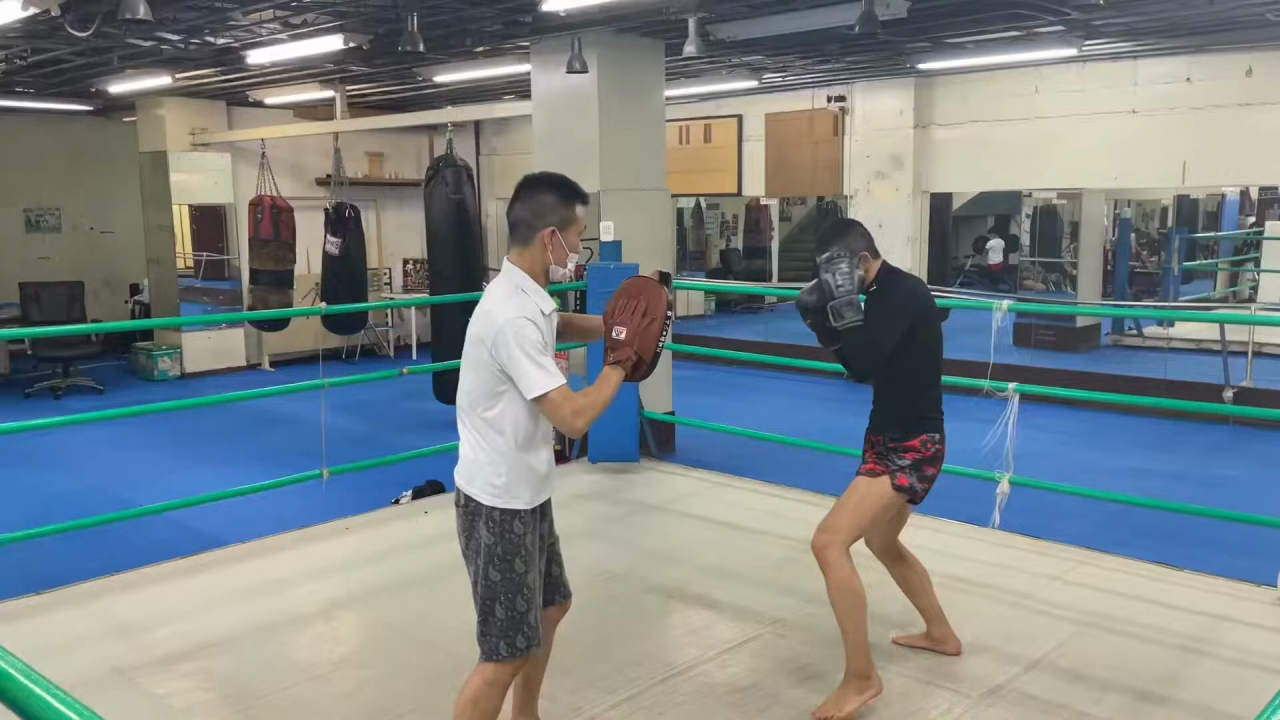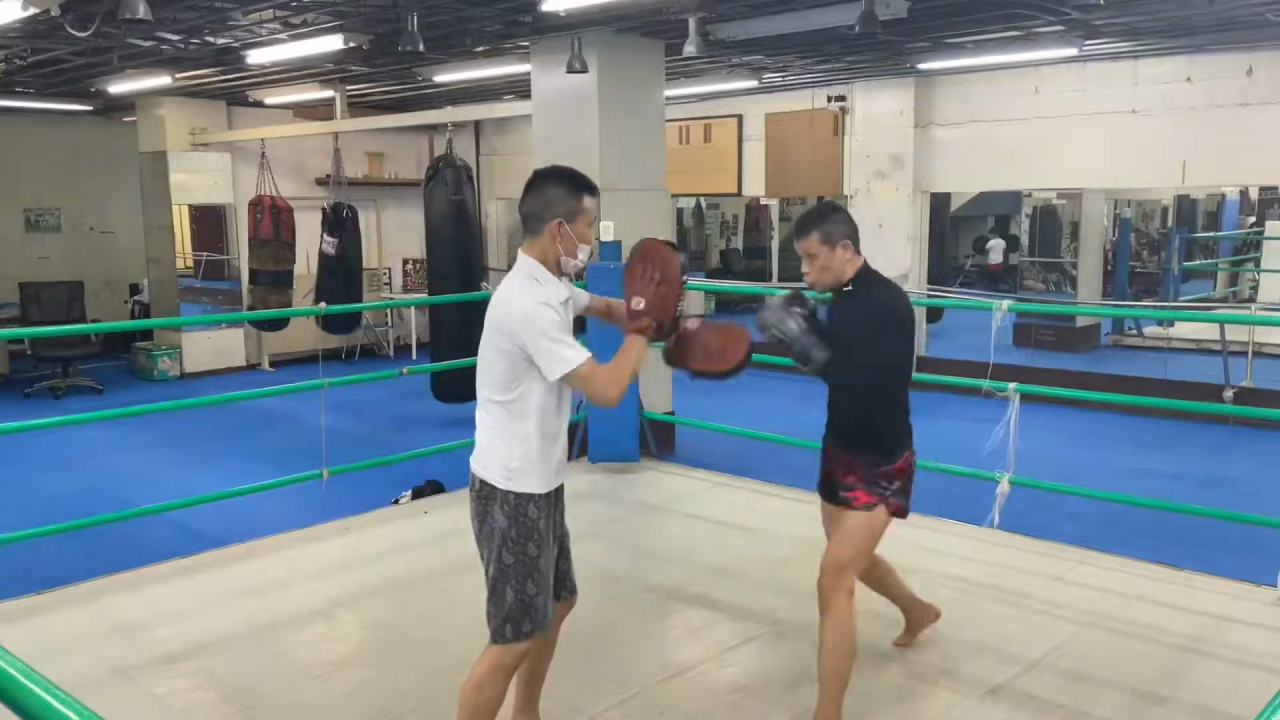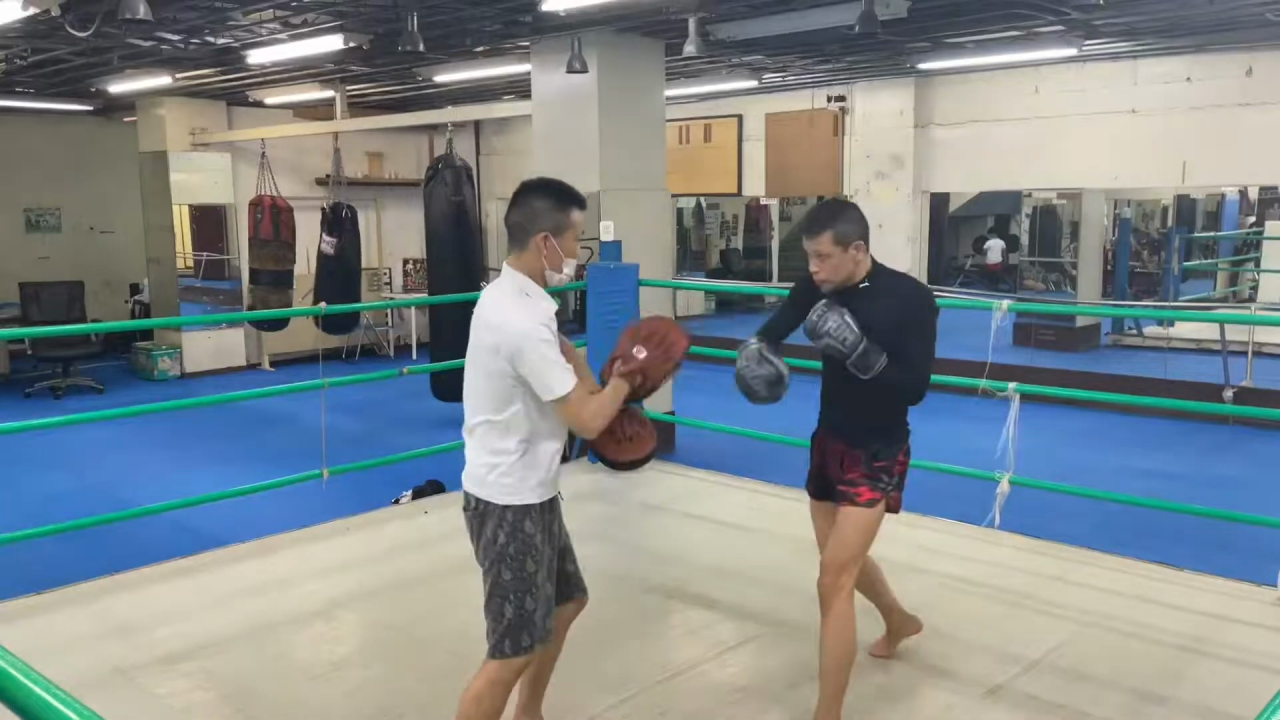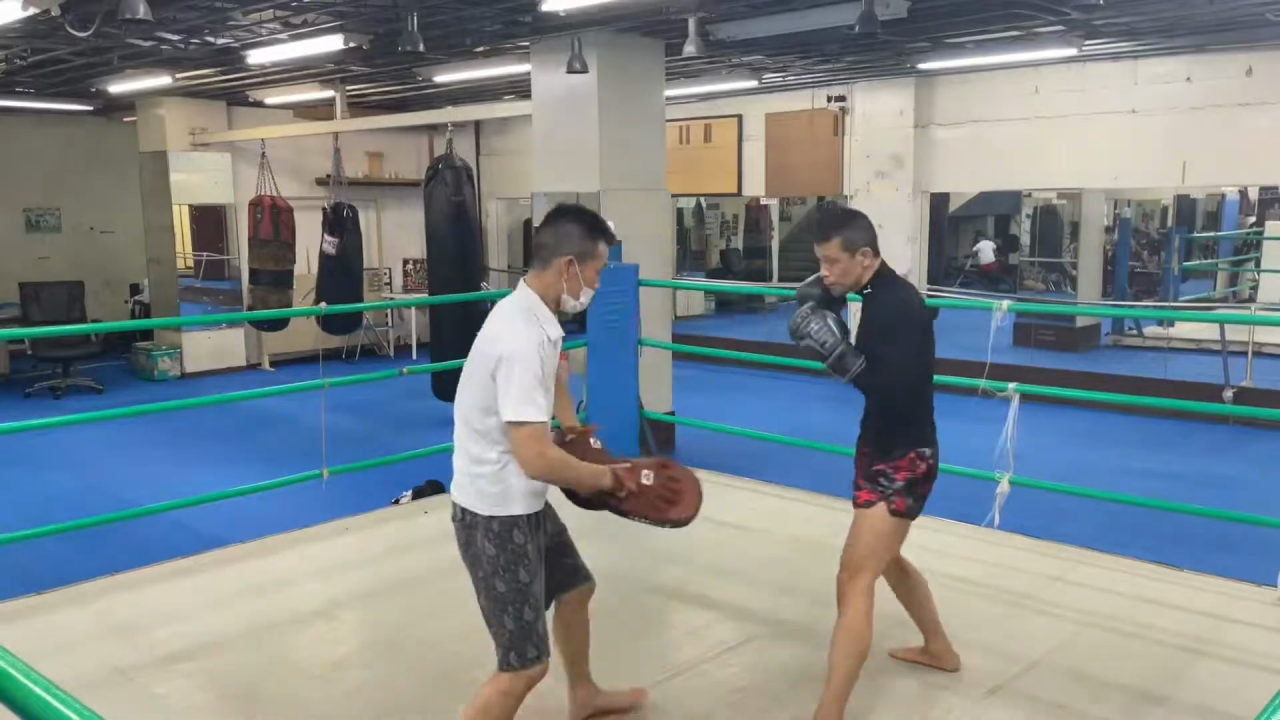
dt=0.3s
person 1, frame 1
left shoulder: (527, 296)
right shoulder: (512, 315)
left elbow: (561, 327)
right elbow: (573, 418)
left wrist: (614, 327)
right wrist: (620, 366)
left hip: (526, 494)
right hip: (499, 506)
left knee: (549, 608)
right knee: (506, 652)
person 1, frame 2
left shoulder: (548, 285)
right shoulder: (529, 304)
left elbow: (601, 305)
right elbow: (606, 390)
right wrist: (641, 337)
left hip: (538, 482)
right hip: (513, 490)
left knee: (555, 604)
right knee: (514, 638)
person 1, frame 3
left shoulder: (515, 294)
right shoulder: (521, 319)
left elbow: (557, 350)
right elbow: (585, 421)
left wrist: (594, 387)
right wrist: (622, 381)
left hip: (531, 491)
right hip: (509, 502)
left knee: (565, 602)
right knee: (517, 650)
person 1, frame 4
left shoulder: (531, 314)
right shoulder: (521, 338)
right elbow: (536, 458)
left wrist: (571, 425)
right wrist: (610, 478)
left hip: (520, 501)
right hip: (498, 512)
left knee: (576, 589)
right knee: (524, 663)
person 2, frame 1
left shoulder: (904, 291)
right shoulder: (886, 294)
left elbow: (866, 363)
right elbow: (861, 361)
left wrist: (843, 301)
right wrist: (822, 317)
left hip: (911, 446)
right hip: (894, 439)
left knee: (829, 543)
right knee: (881, 541)
left ankle: (860, 678)
right ankle: (941, 634)
person 2, frame 2
left shoulder: (884, 302)
right shoulder: (847, 297)
left elbow: (864, 384)
left wrist: (804, 341)
right wrist: (798, 326)
left hip: (879, 461)
right hip: (843, 452)
left knee: (833, 582)
right knee: (853, 555)
right ankle: (917, 611)
person 2, frame 3
left shoulder: (909, 298)
right shoulder: (820, 288)
left elbow: (914, 388)
right elbow: (773, 328)
left wrist: (856, 348)
right wrist: (756, 351)
left hip: (877, 454)
right hip: (830, 443)
left knee: (834, 581)
right knee: (847, 558)
right ankle: (900, 621)
person 2, frame 4
left shoulder: (901, 304)
right shoulder: (874, 294)
left elbow: (894, 392)
right elbow: (869, 364)
left wrist: (835, 349)
right wrist: (821, 320)
left hip: (903, 459)
right hip: (882, 450)
left knee: (855, 579)
right knee: (884, 557)
right ankle: (939, 648)
